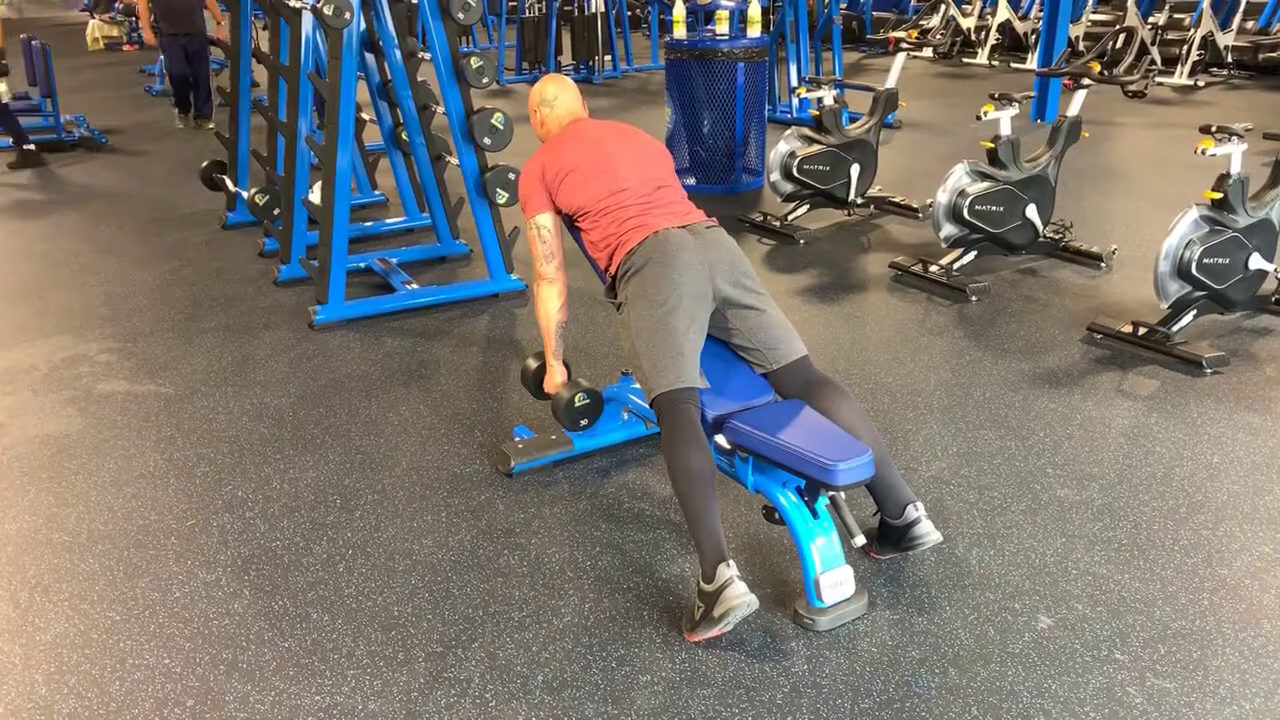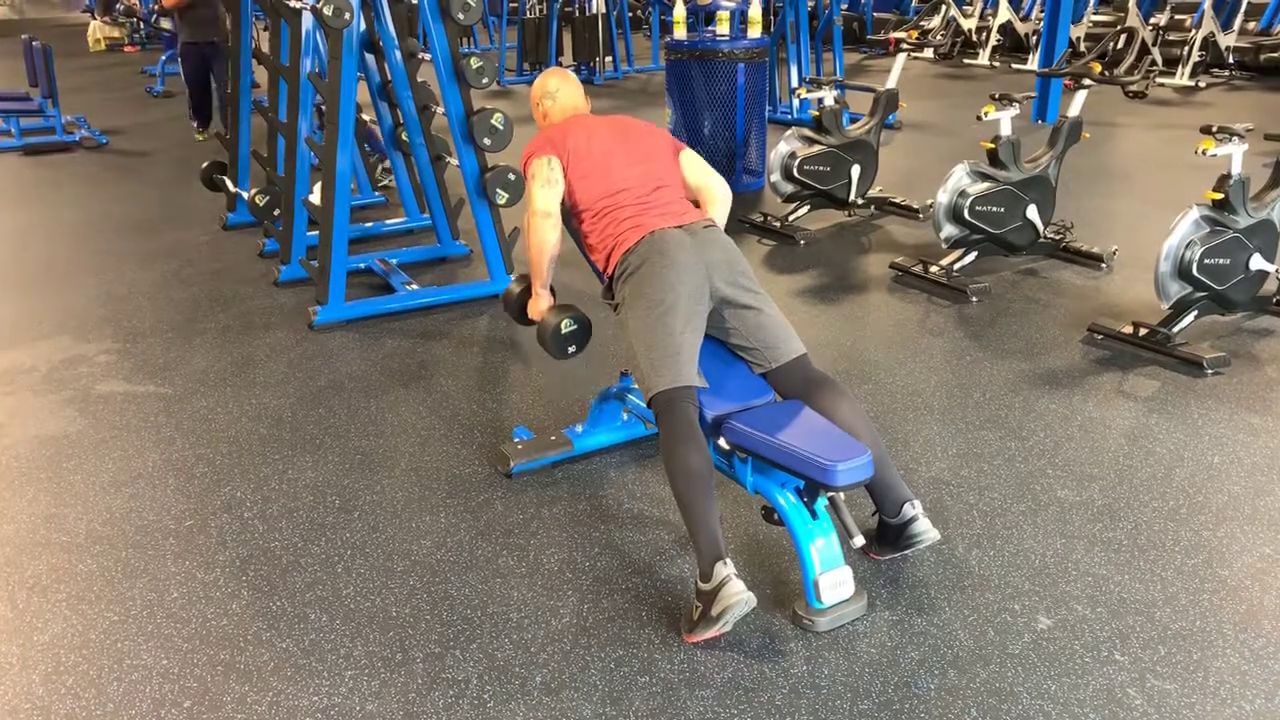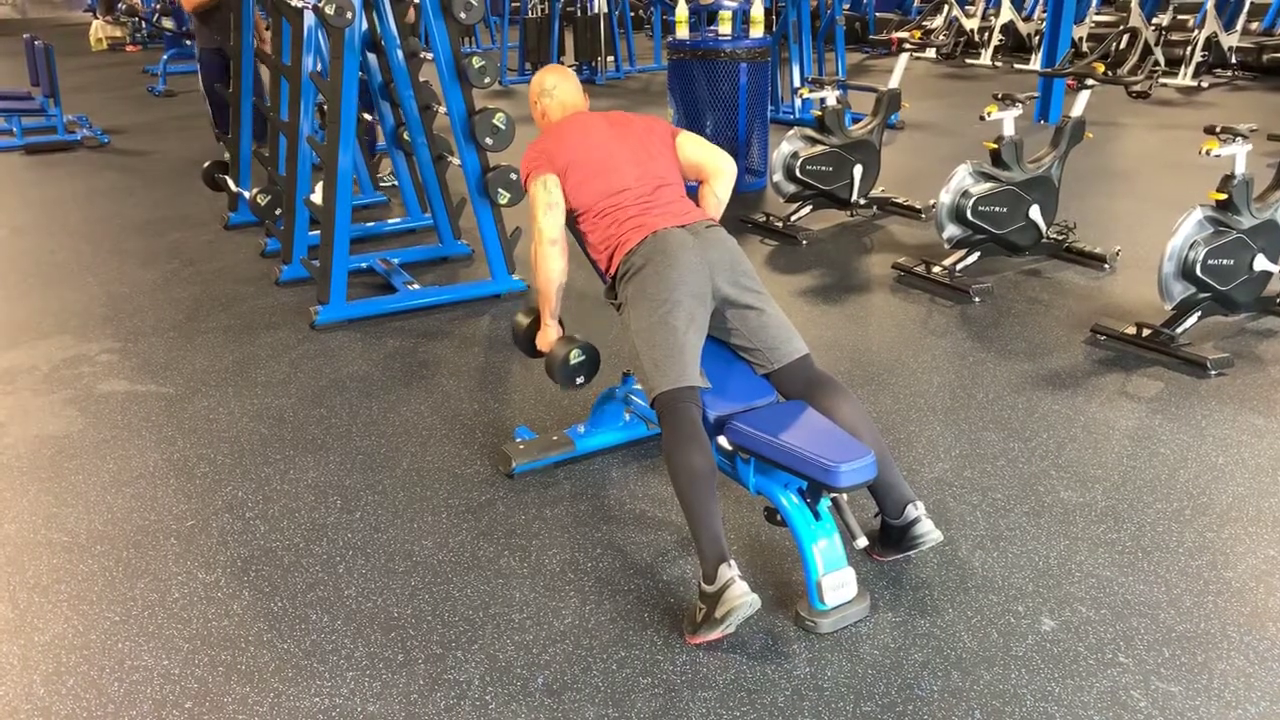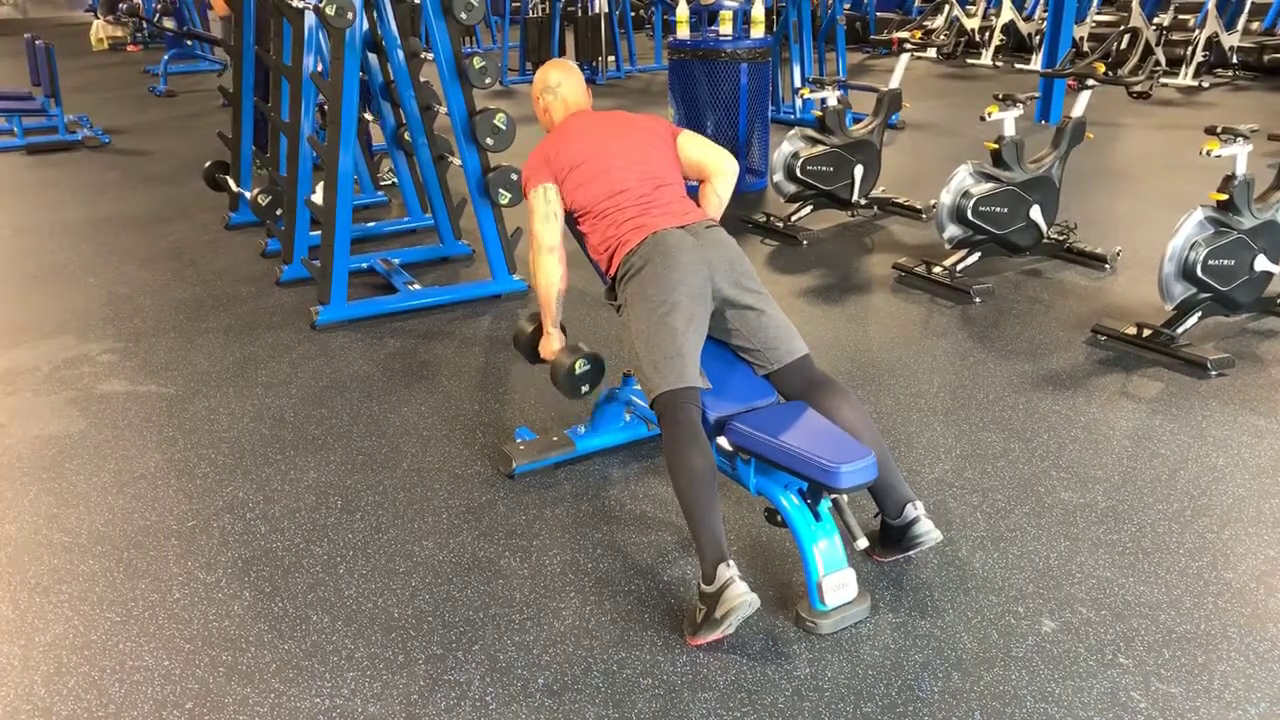
dt=1s
person 1, frame 1
left shoulder: (539, 168)
right shoulder: (641, 137)
left elbow: (550, 277)
left wrist: (555, 362)
left hip: (651, 260)
right hip: (714, 240)
left knee: (677, 407)
right knee: (803, 377)
left ankle: (720, 576)
right ankle: (903, 512)
person 1, frame 2
left shoulder: (548, 142)
right shoulder: (643, 128)
left elbow: (544, 212)
right elbow: (718, 193)
left wrist: (540, 292)
left hip: (648, 260)
right hip: (713, 242)
left knee: (675, 406)
right knee: (803, 376)
left ankle: (718, 577)
right ankle: (901, 511)
person 1, frame 3
left shoulder: (543, 150)
right shoulder: (644, 123)
left elbow: (551, 239)
right elbow: (721, 168)
left wrist: (550, 320)
left hip: (650, 261)
right hip: (714, 242)
left knee: (678, 408)
right knee: (804, 377)
left ankle: (720, 578)
right ankle: (903, 512)
person 1, frame 4
left shoulder: (545, 155)
right shoulder: (648, 123)
left elbow: (548, 246)
right elbow: (723, 168)
left wrist: (551, 330)
left hip: (650, 263)
right hip: (714, 243)
left knee: (678, 409)
right knee: (804, 377)
left ankle: (719, 578)
right ankle: (903, 512)
